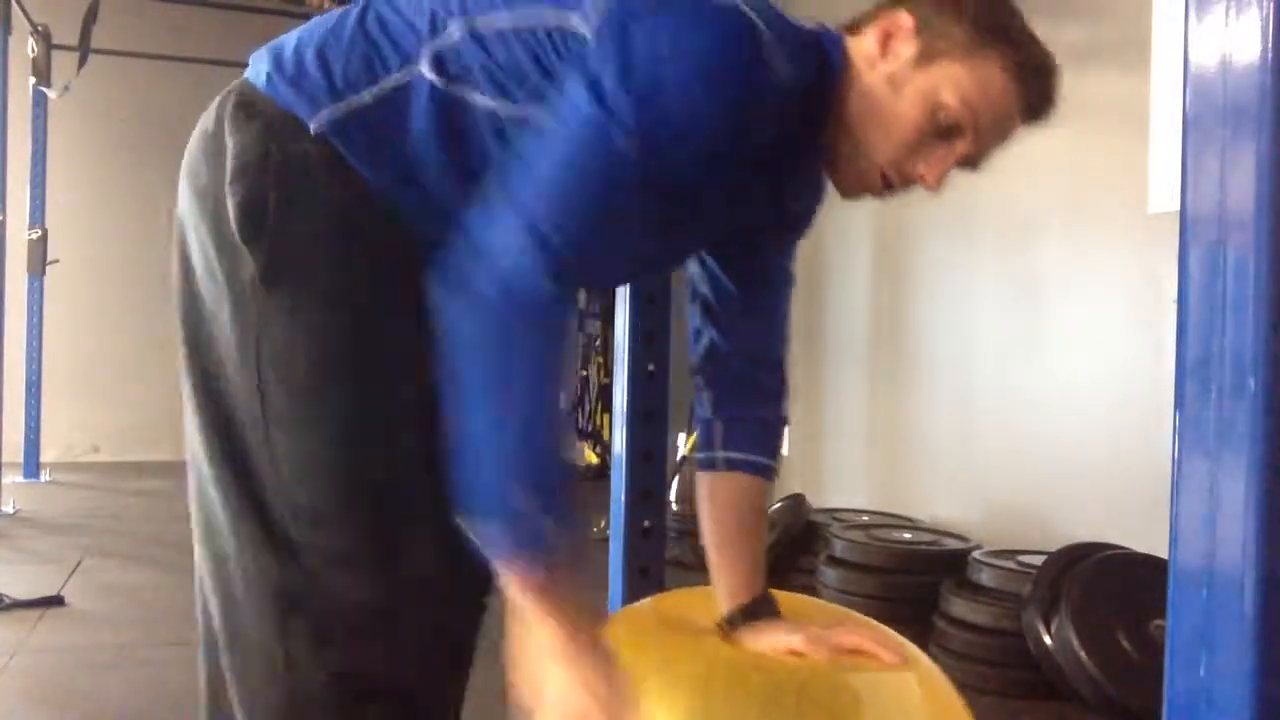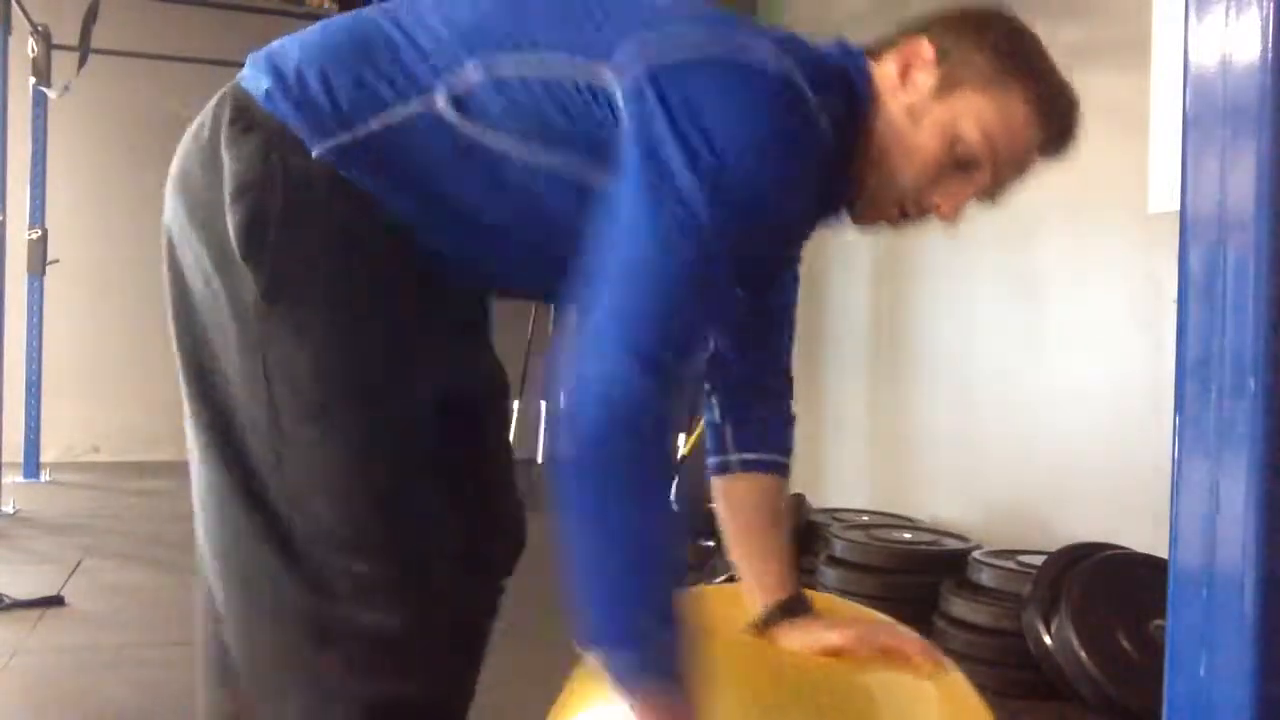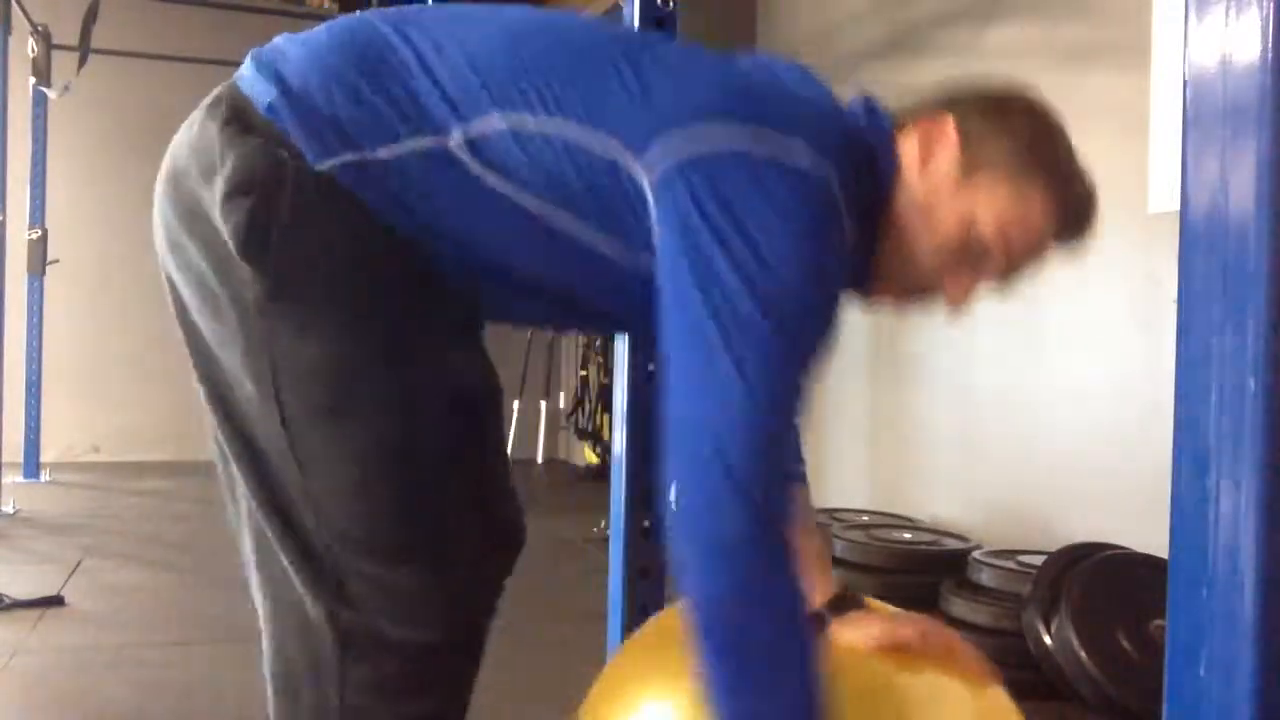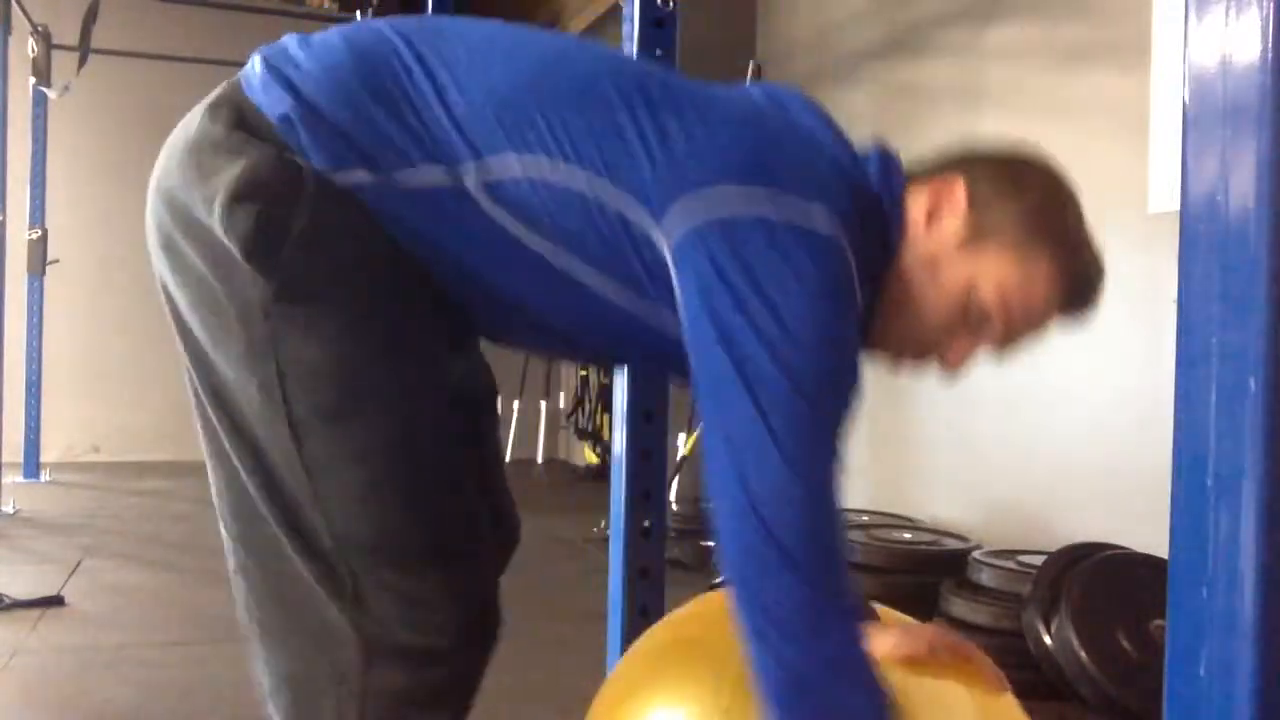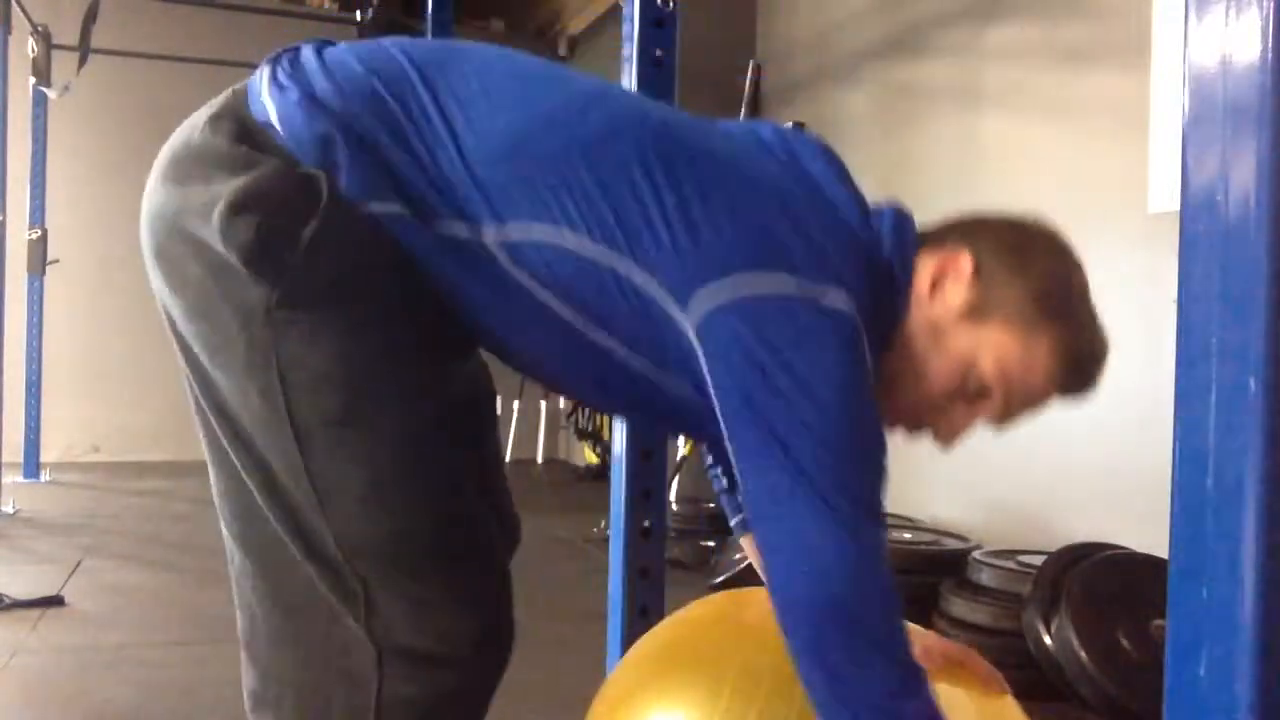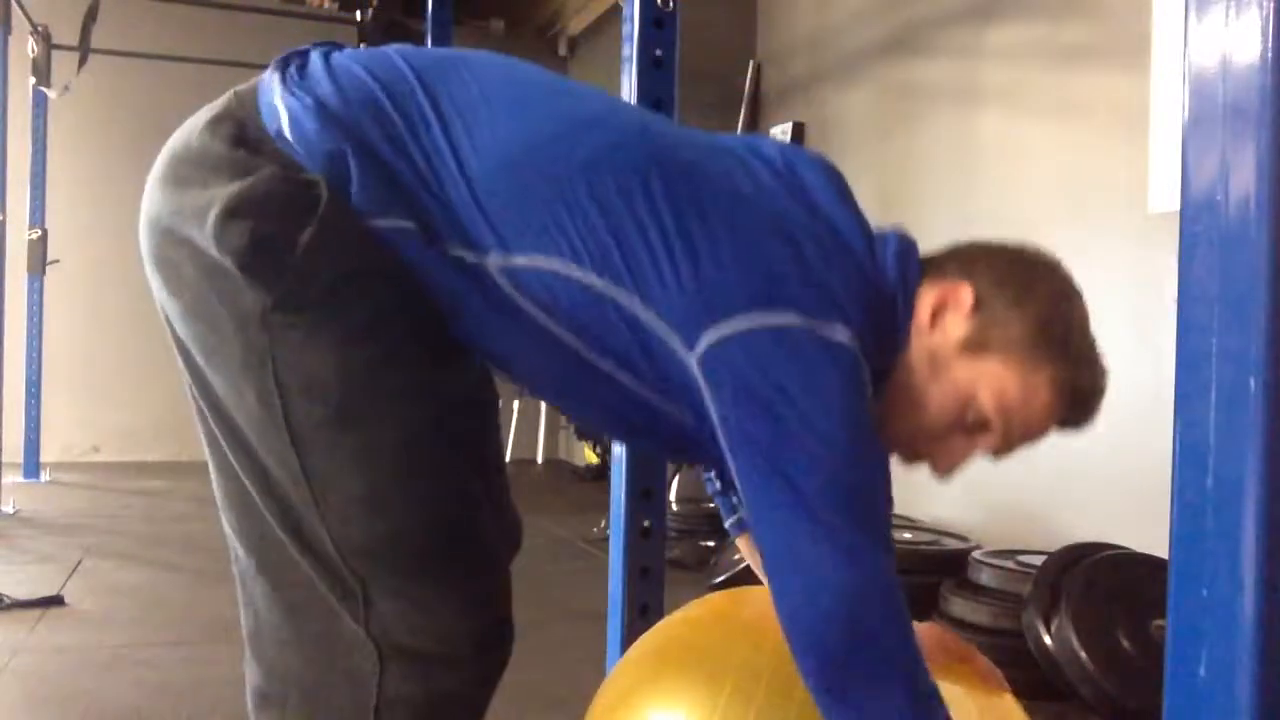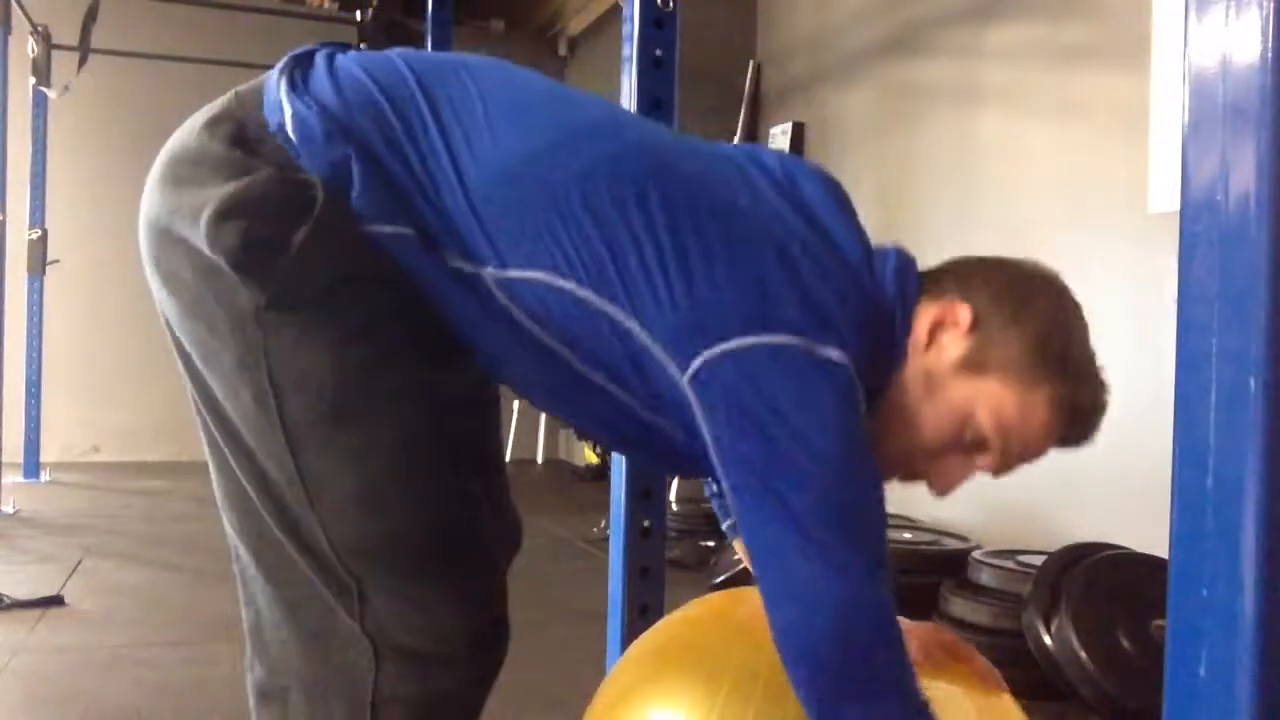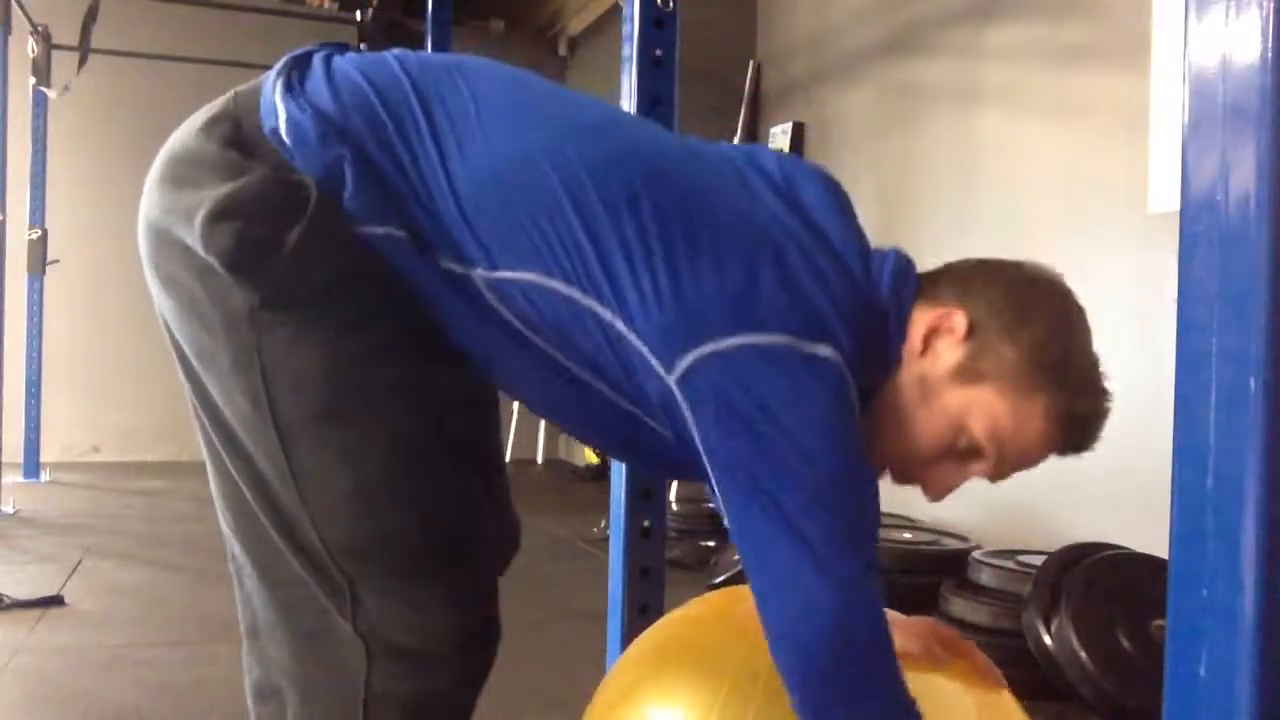
dt=0.1s
person 1, frame 1
left shoulder: (781, 172)
left elbow: (741, 380)
right elbow: (505, 292)
left wrist: (746, 610)
right wrist: (548, 610)
left hip: (400, 223)
right hip: (286, 166)
left knee: (440, 557)
right knee: (331, 576)
person 1, frame 2
left shoulder: (793, 167)
right shoulder: (747, 117)
left elbow: (747, 381)
right elbow: (613, 409)
left wrist: (777, 608)
left hip: (401, 231)
right hip: (280, 177)
left knee: (457, 552)
right knee: (352, 597)
person 1, frame 3
left shoulder: (814, 161)
right shoulder: (771, 196)
left elbow: (745, 435)
right elbow: (726, 528)
left wrist: (825, 611)
left hip: (371, 207)
right hip: (271, 175)
left knee: (464, 551)
right knee: (385, 604)
person 1, frame 4
left shoulder: (815, 210)
right shoulder: (790, 260)
left elbow: (763, 455)
right elbow: (790, 590)
left wrist: (844, 630)
left hip: (366, 208)
right hip: (268, 178)
left knee: (459, 553)
right knee: (395, 607)
person 1, frame 5
left shoulder: (827, 233)
right shoulder: (799, 328)
left wrist: (870, 635)
left hip: (348, 202)
right hip: (261, 189)
left knee: (458, 561)
right knee: (414, 619)
person 1, frame 6
left shoulder: (827, 243)
right shoulder: (798, 356)
left wrist: (875, 638)
left hip: (337, 201)
right hip: (258, 196)
left knee: (457, 561)
right knee: (410, 623)
person 1, frame 7
left shoulder: (828, 255)
right shoulder: (789, 374)
left wrist: (860, 626)
left hip: (348, 206)
right hip: (264, 200)
left knee: (460, 563)
right knee: (411, 618)
person 1, frame 8
left shoulder: (826, 256)
right shoulder: (784, 375)
left wrist: (853, 622)
left hip: (348, 209)
right hip: (260, 201)
left knee: (457, 561)
right knee: (400, 618)
